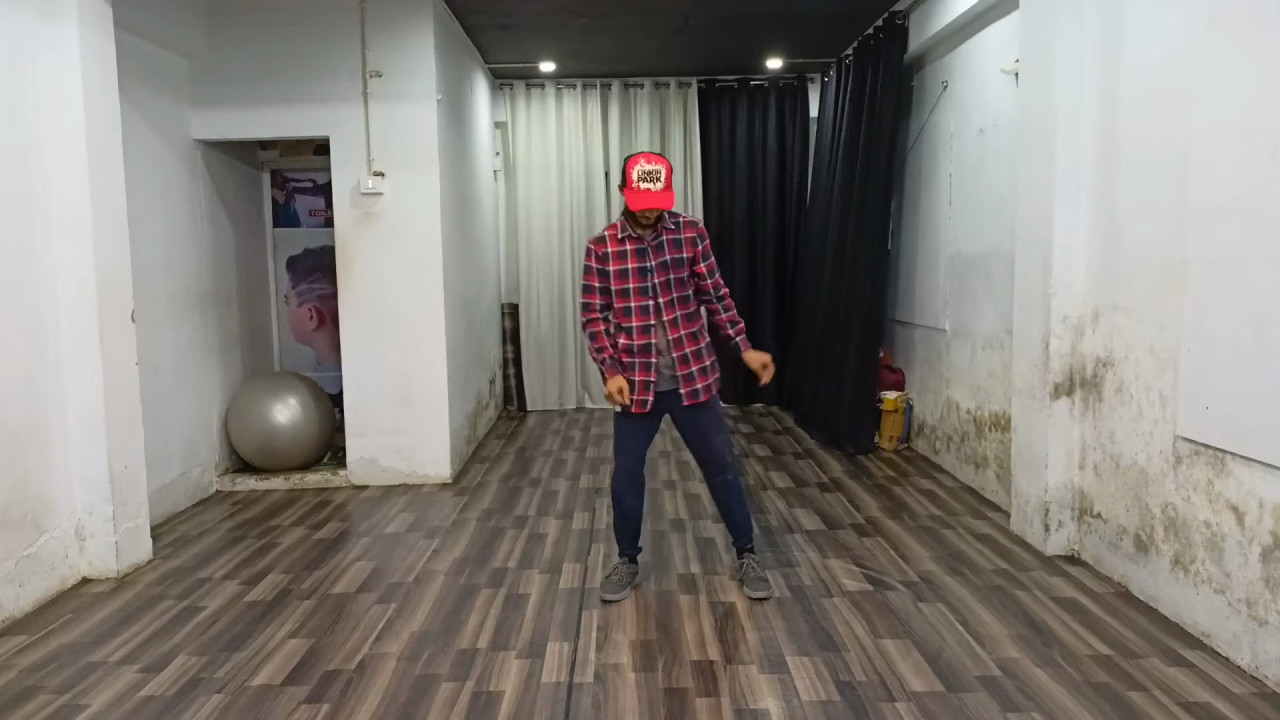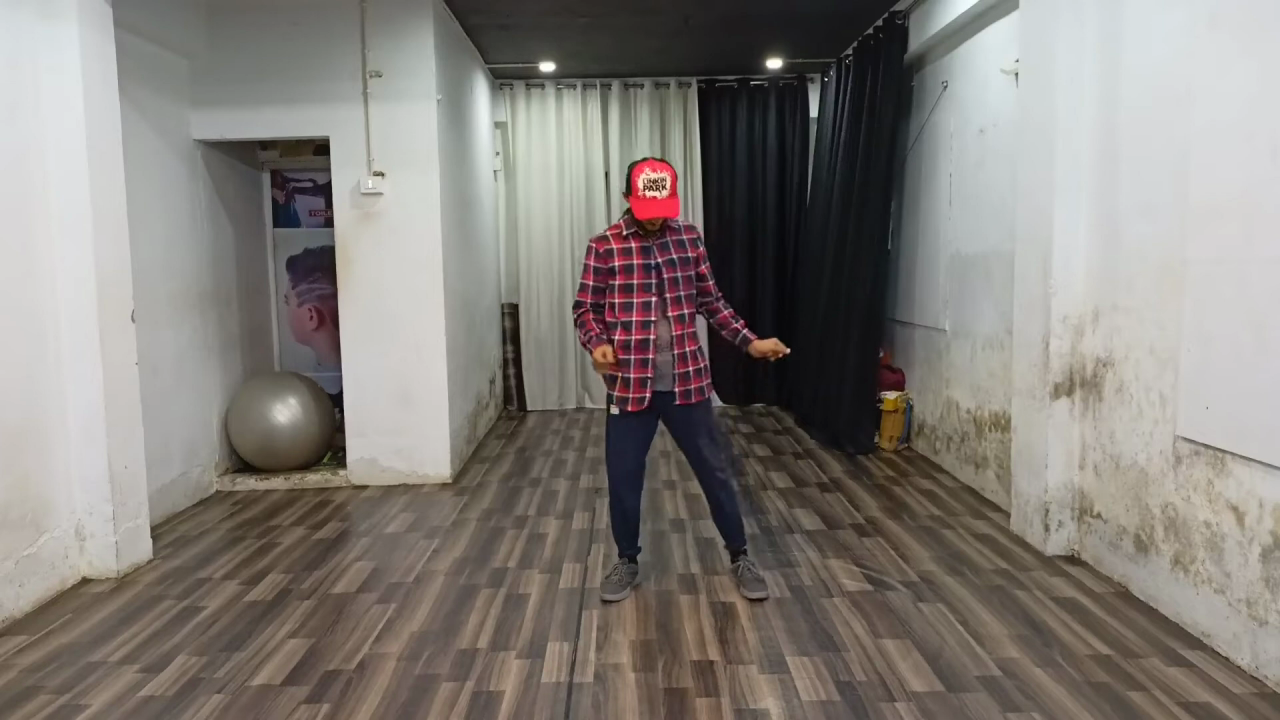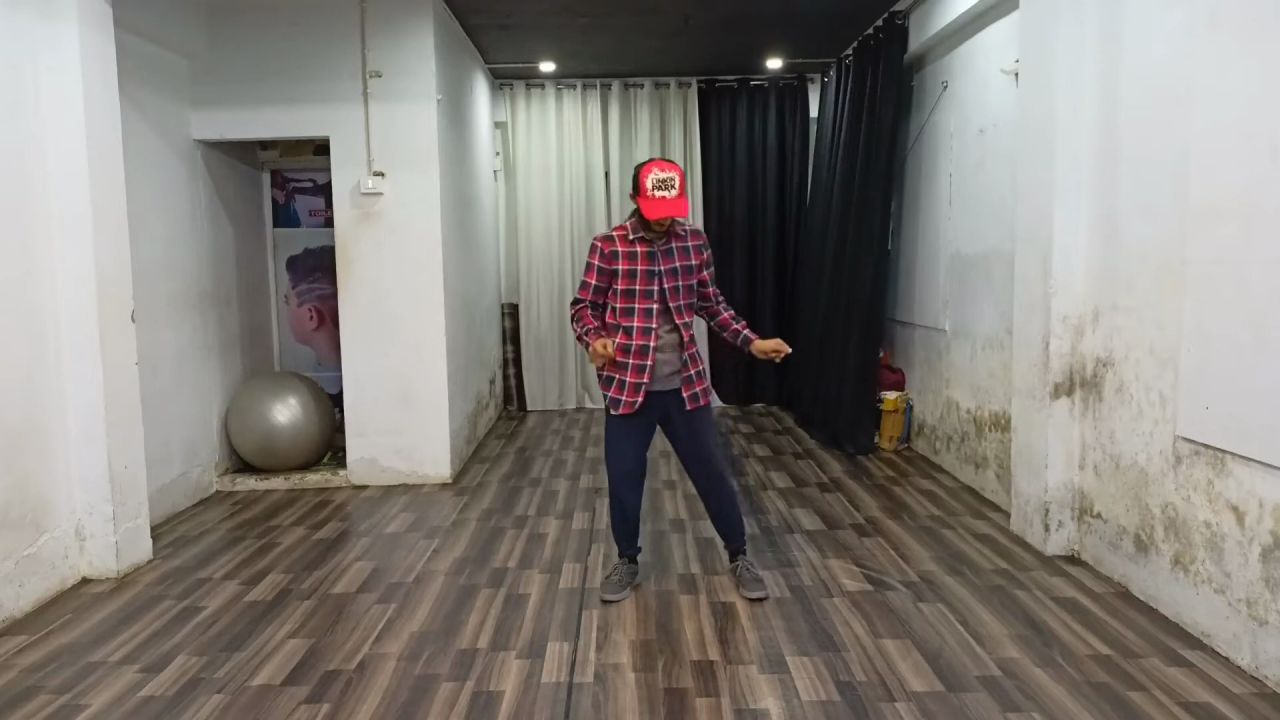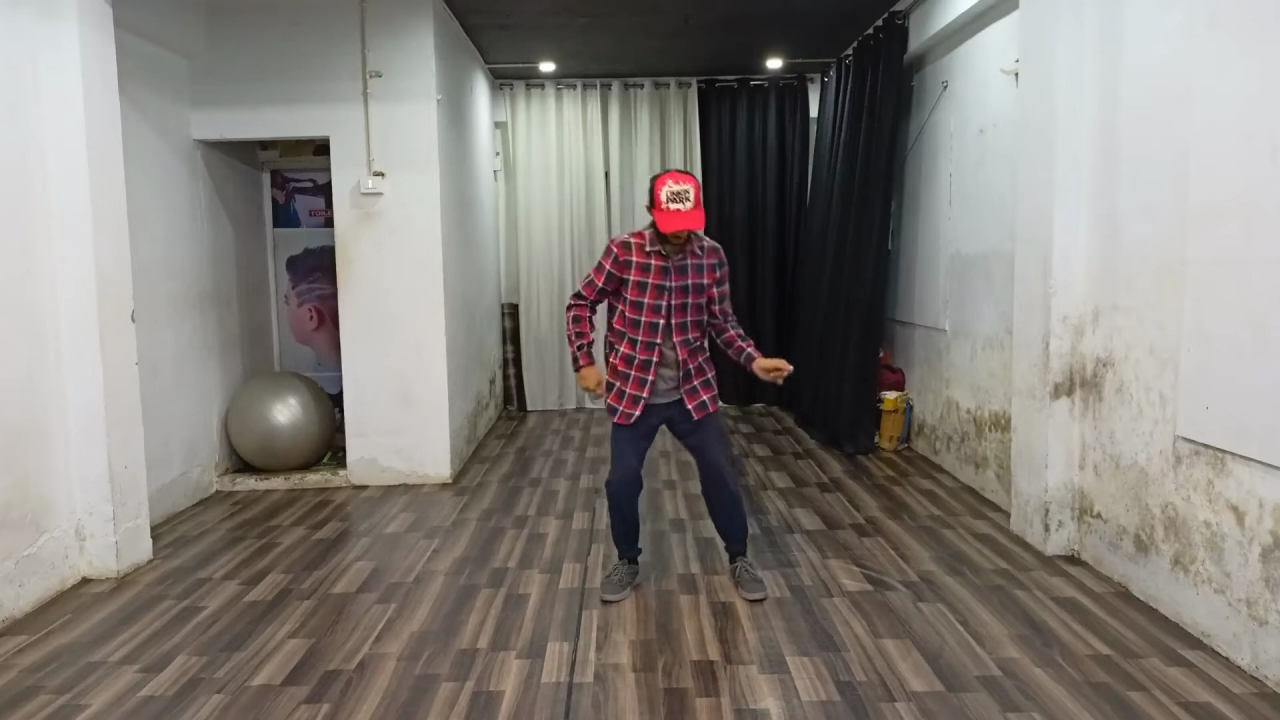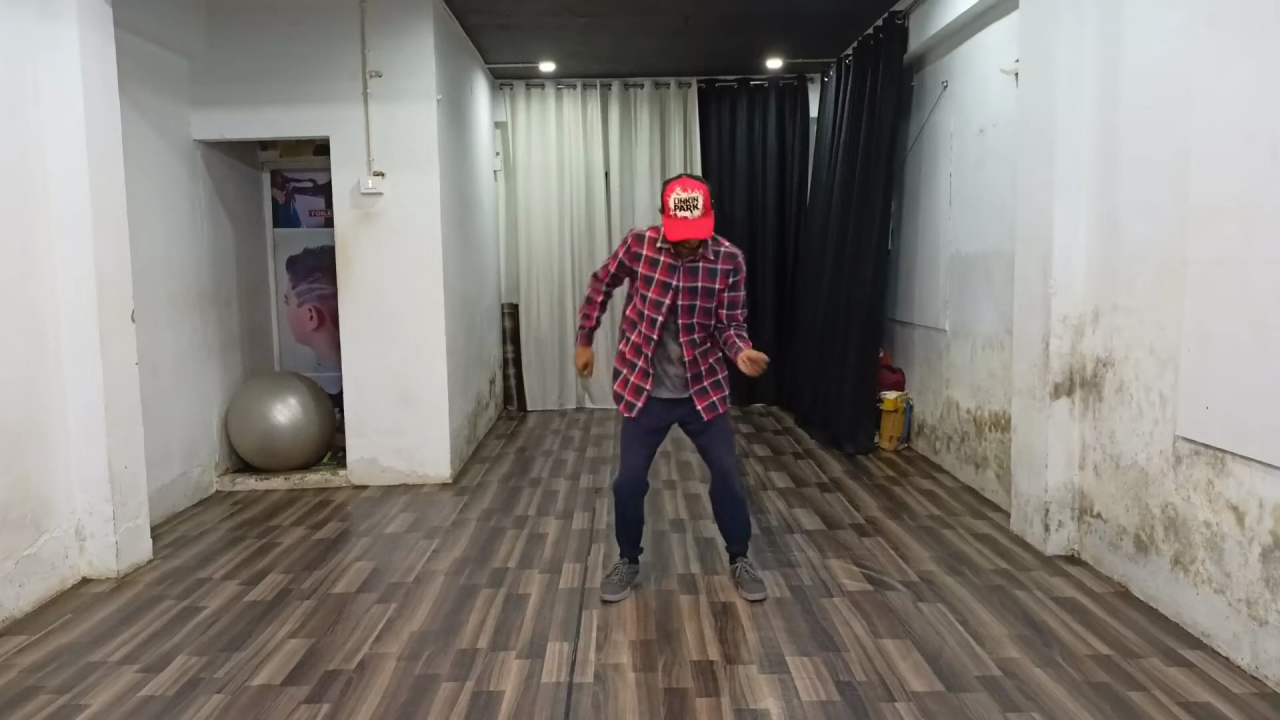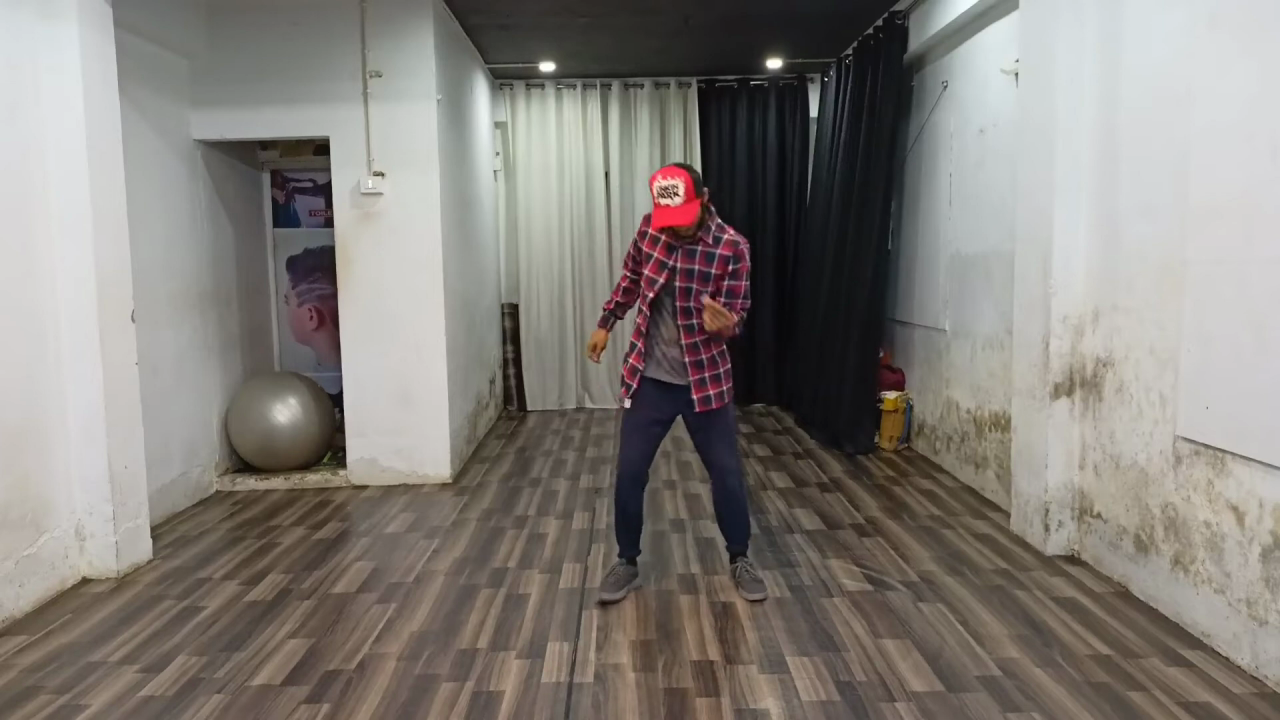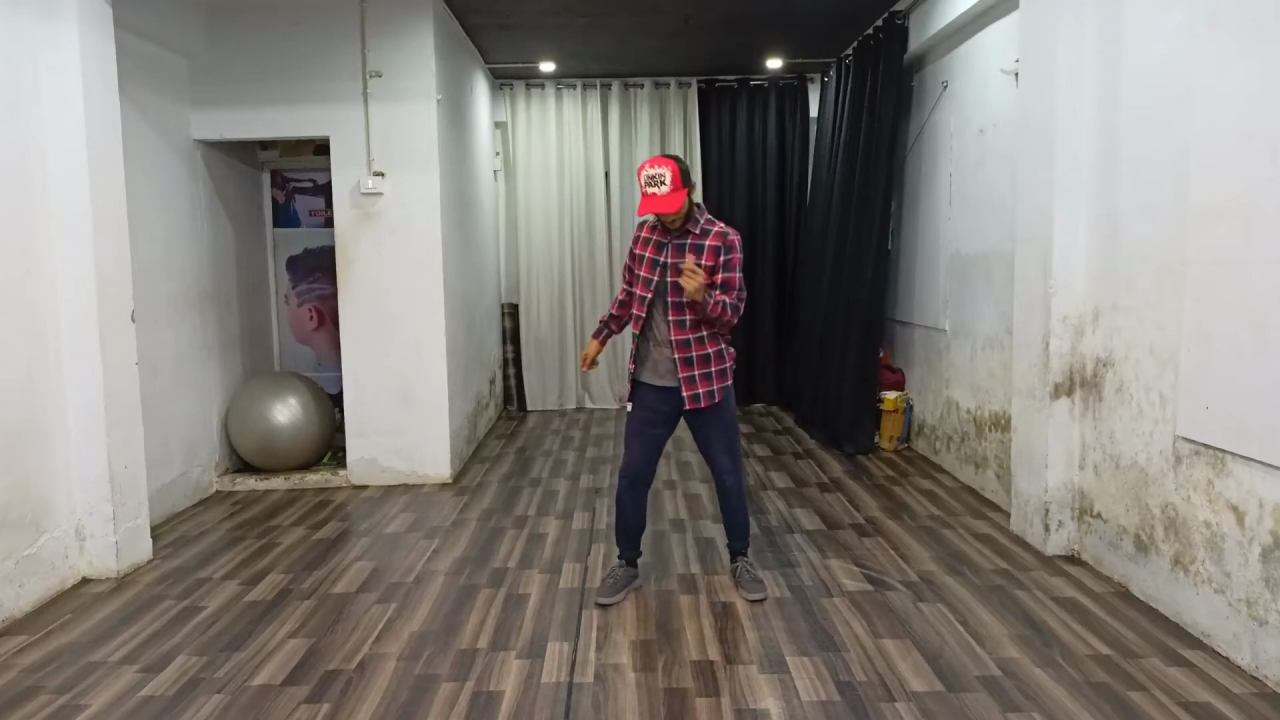
dt=0.2s
person 1, frame 1
left shoulder: (690, 232)
right shoulder: (602, 247)
left elbow: (715, 297)
right elbow: (594, 316)
left wrist: (745, 348)
right wrist: (610, 371)
left hip: (692, 376)
right hip: (635, 382)
left knee: (721, 467)
right knee: (626, 474)
left ankle: (746, 555)
right ankle: (627, 561)
person 1, frame 2
left shoulder: (688, 237)
right shoulder: (604, 246)
left elbow: (710, 300)
right elbow: (585, 309)
left wrist: (750, 342)
right wrist: (596, 344)
left hip: (685, 380)
right hip: (629, 383)
left knee: (715, 469)
right knee: (623, 476)
left ankle: (739, 556)
right ankle: (627, 561)
person 1, frame 3
left shoulder: (694, 241)
right shoulder: (608, 246)
left elbow: (711, 303)
right elbow: (583, 306)
left wrist: (752, 342)
right wrist: (595, 338)
left hip: (685, 383)
right hip: (627, 385)
left knee: (713, 471)
right knee: (624, 477)
left ankle: (738, 556)
right ankle: (627, 562)
person 1, frame 4
left shoulder: (710, 256)
right shoulder: (623, 251)
left elbow: (721, 320)
right elbow: (580, 304)
left wrist: (754, 359)
right wrist: (584, 361)
left hip: (692, 390)
right hip: (632, 392)
left knee: (721, 476)
right knee: (622, 482)
left ankle: (738, 558)
right ankle: (627, 562)
person 1, frame 5
left shoulder: (729, 260)
right shoulder: (640, 245)
left elbow: (729, 325)
right elbow: (601, 284)
left wrist: (742, 353)
right wrist: (585, 341)
left hip: (703, 388)
right hip: (642, 387)
left knee: (728, 476)
right knee: (629, 481)
left ankle: (739, 559)
right ankle: (628, 561)
person 1, frame 6
left shoulder: (732, 247)
right shoulder: (650, 228)
left elbow: (735, 313)
right elbow: (631, 276)
left wrist: (723, 323)
right wrist: (605, 324)
left hip: (706, 379)
right hip: (648, 377)
left knee: (727, 473)
right knee: (629, 472)
left ankle: (739, 559)
right ankle: (627, 562)
person 1, frame 7
left shoulder: (722, 239)
right shoulder: (644, 234)
left elbow: (733, 312)
left wrist: (703, 297)
right wrist: (600, 337)
left hip: (706, 378)
right hip: (651, 382)
left knee: (728, 473)
right knee: (633, 475)
left ankle: (740, 559)
right ankle: (627, 564)
